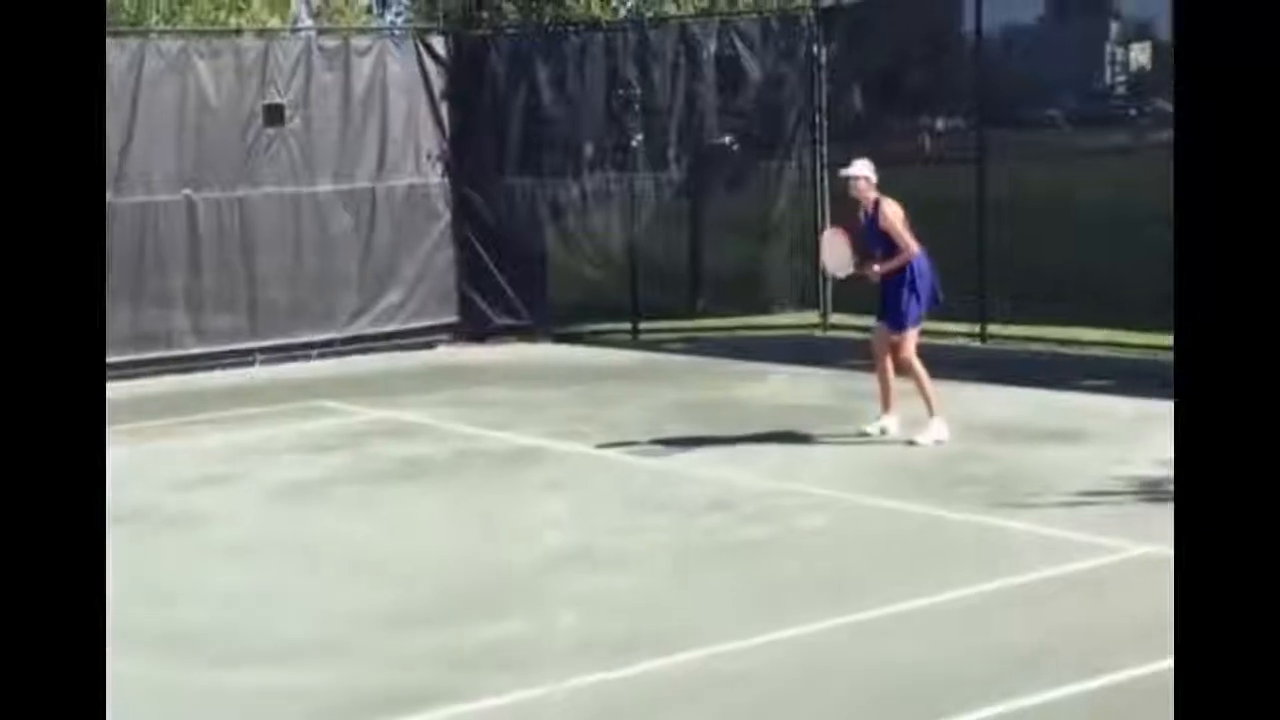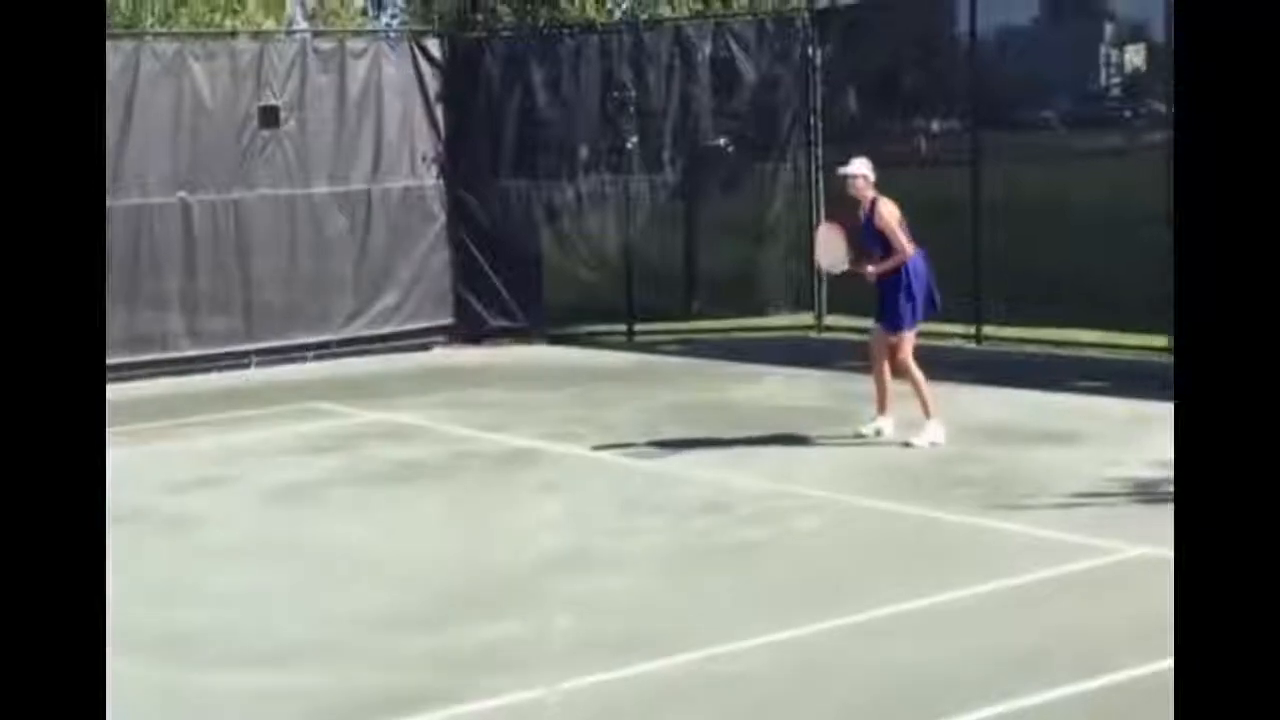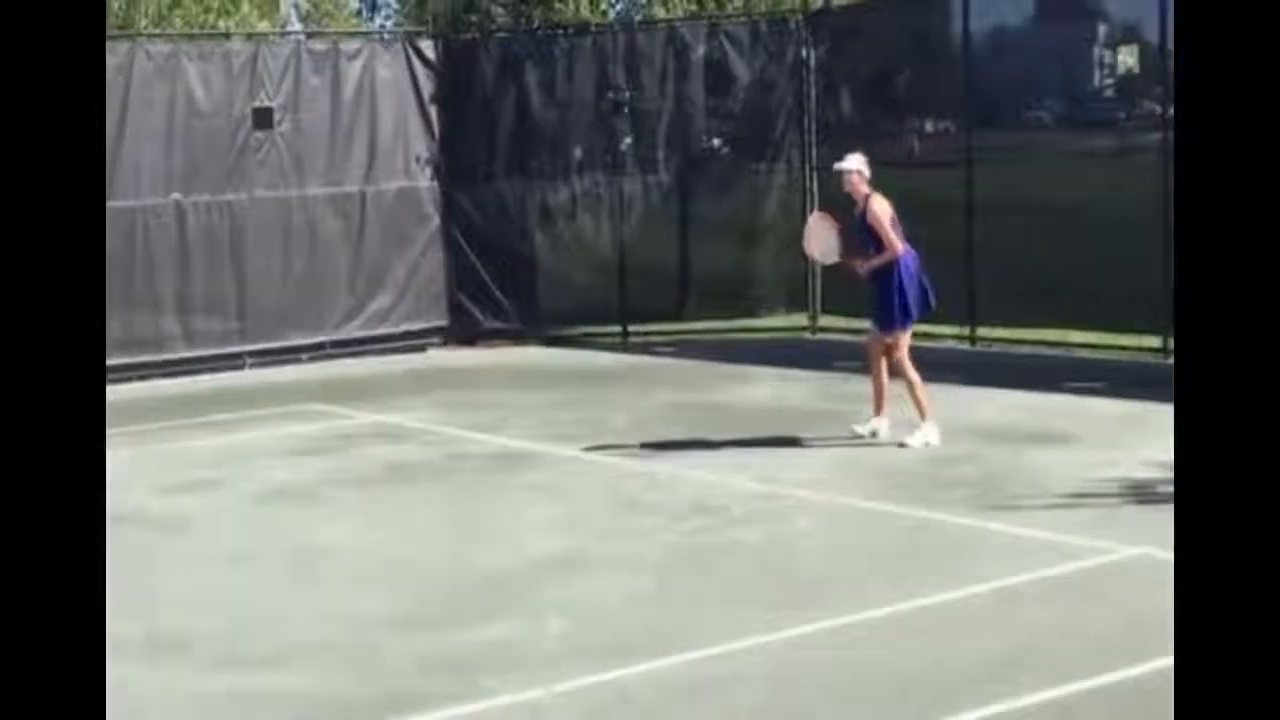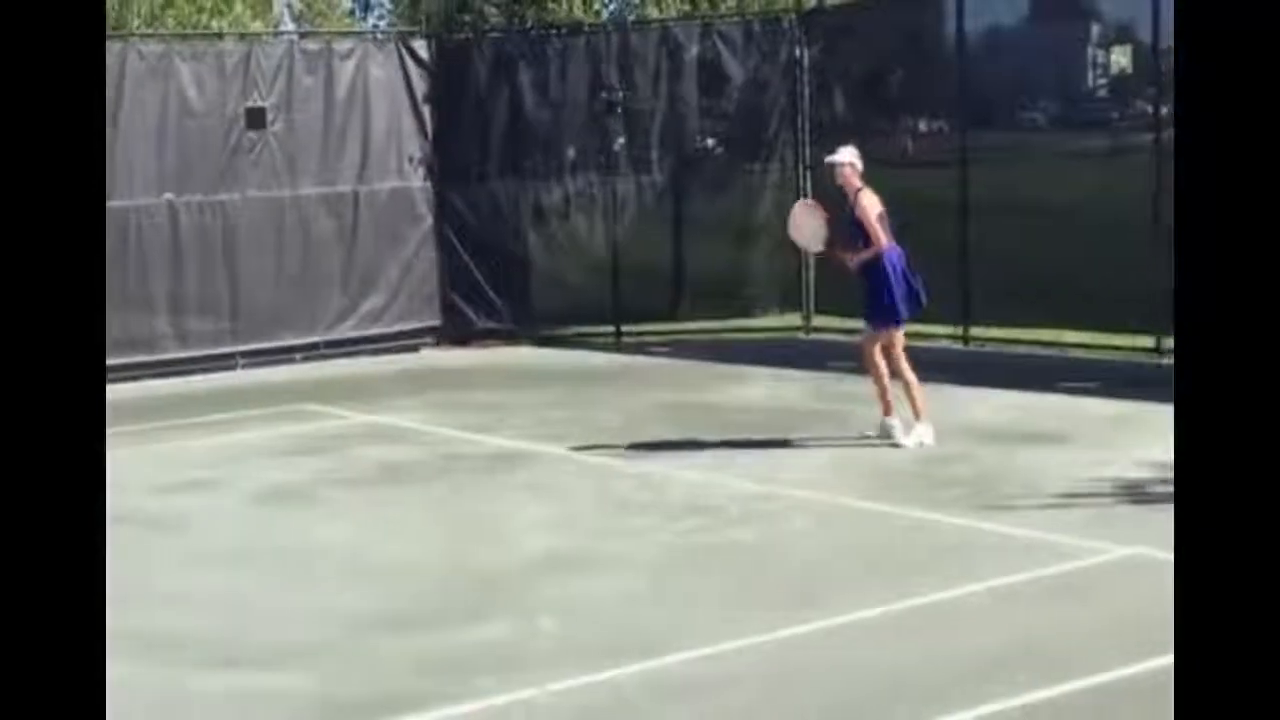
dt=0.1s
person 1, frame 1
left shoulder: (886, 210)
right shoulder: (863, 213)
left elbow: (911, 250)
left wrist: (881, 268)
right wrist: (871, 268)
left hip: (911, 280)
right hip: (894, 282)
left knee: (905, 354)
right knee: (880, 347)
left ankle: (937, 423)
right ankle: (888, 417)
person 1, frame 2
left shoulder: (882, 209)
right shoulder: (863, 211)
left elbow: (906, 251)
left wrist: (877, 269)
right wrist: (866, 266)
left hip: (908, 281)
right hip: (892, 283)
left knee: (902, 357)
right knee: (878, 349)
left ankle: (933, 425)
right ankle: (883, 418)
person 1, frame 3
left shoulder: (874, 205)
right shoulder: (860, 207)
left elbow: (896, 248)
left wrist: (867, 265)
right wrist: (860, 261)
left hip: (900, 280)
right hip: (888, 282)
left knee: (898, 357)
right knee: (874, 349)
left ankle: (928, 427)
right ankle: (879, 418)
person 1, frame 4
left shoulder: (863, 199)
right shoulder: (853, 199)
left elbow: (882, 244)
left wrist: (855, 258)
right wrist: (849, 253)
left hip: (888, 277)
right hip: (878, 279)
left knee: (895, 355)
right knee: (871, 349)
left ankle: (922, 427)
right ankle: (889, 418)
